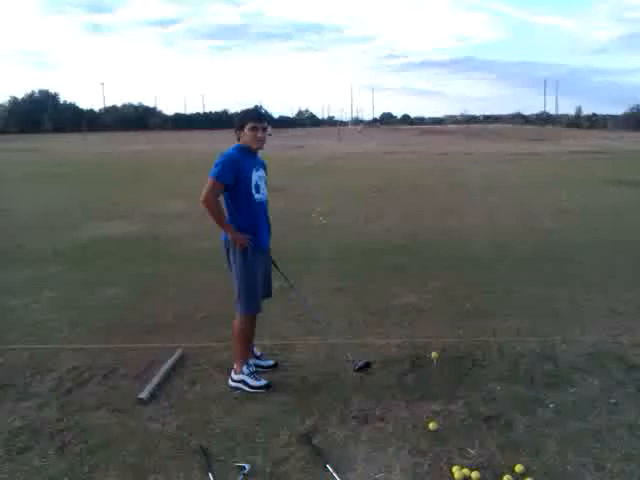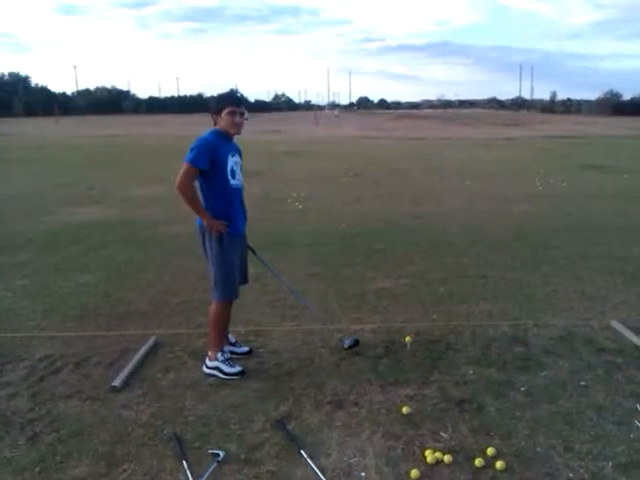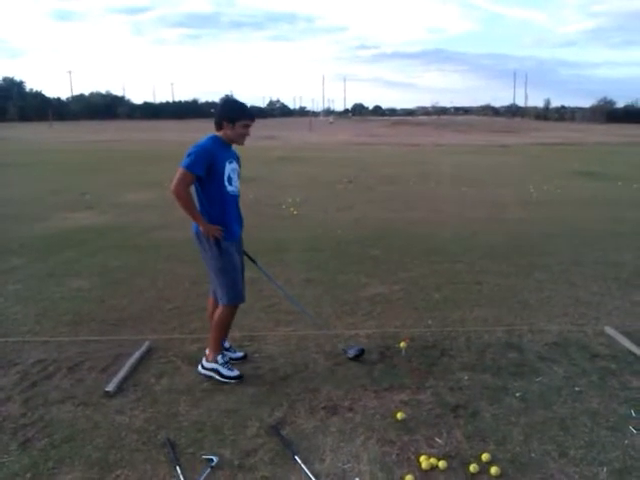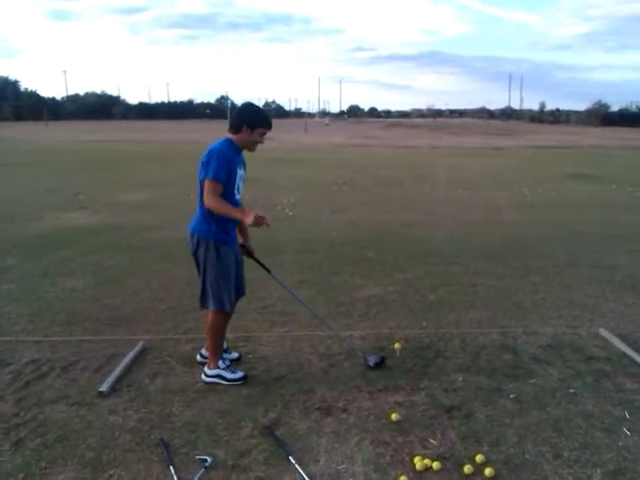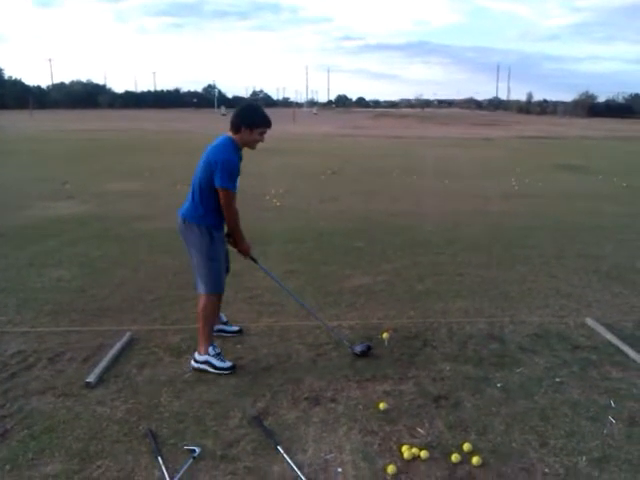
dt=0.7s
person 1, frame 1
left shoulder: (259, 162)
right shoulder: (231, 159)
right elbow: (208, 197)
right wrist: (231, 232)
left hip: (261, 241)
right hip: (243, 244)
left knee: (254, 303)
right knee: (247, 307)
left ankle: (249, 352)
right ankle: (239, 370)
person 1, frame 2
left shoulder: (233, 147)
right shoulder: (207, 143)
right elbow: (182, 183)
right wrist: (207, 218)
left hip: (236, 228)
right hip: (219, 231)
left knee: (230, 290)
right knee: (223, 294)
left ankle: (224, 339)
right ankle: (214, 357)
person 1, frame 3
left shoulder: (231, 154)
right shoulder: (204, 150)
right elbow: (178, 188)
right wrist: (203, 224)
left hip: (231, 233)
right hip: (216, 236)
left knee: (220, 293)
right knee: (231, 297)
left ankle: (217, 345)
right ankle: (212, 358)
person 1, frame 4
left shoulder: (237, 156)
right shoulder: (219, 154)
right elbow: (211, 200)
left wrist: (243, 236)
right wrist: (246, 218)
left hip: (226, 237)
right hip: (211, 238)
left knee: (231, 296)
right knee: (219, 302)
left ankle: (212, 348)
right ankle: (213, 366)
person 1, frame 5
left shoulder: (227, 146)
right shoulder: (227, 157)
right elbow: (228, 207)
left wrist: (233, 233)
right wrist: (240, 239)
left hip: (208, 221)
right hip: (200, 224)
left knee: (219, 273)
right knee: (210, 285)
left ankle: (214, 320)
right ankle: (204, 352)
